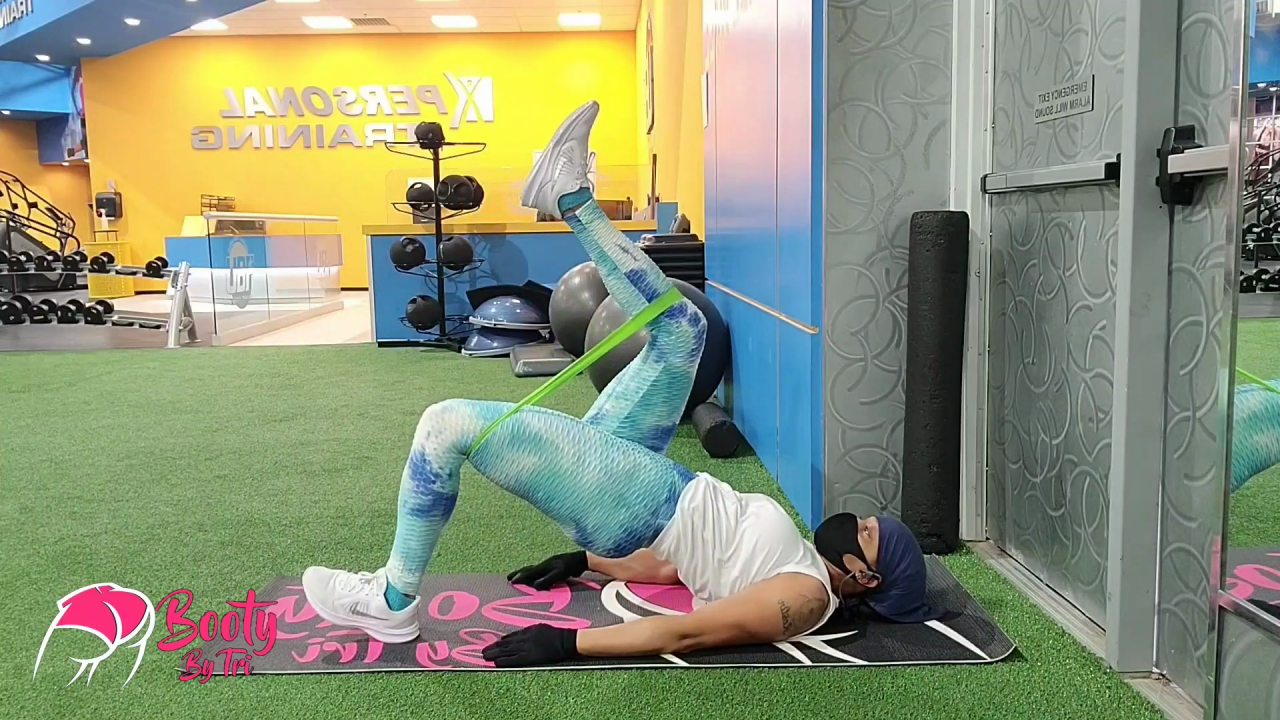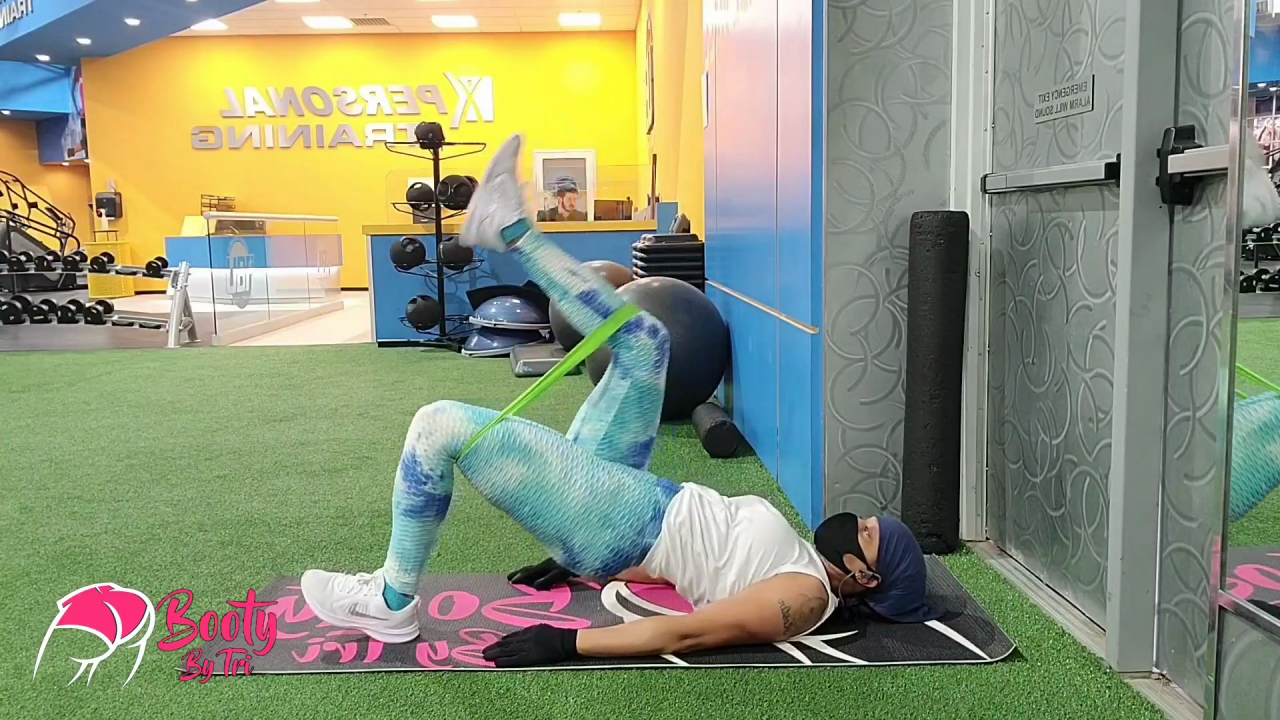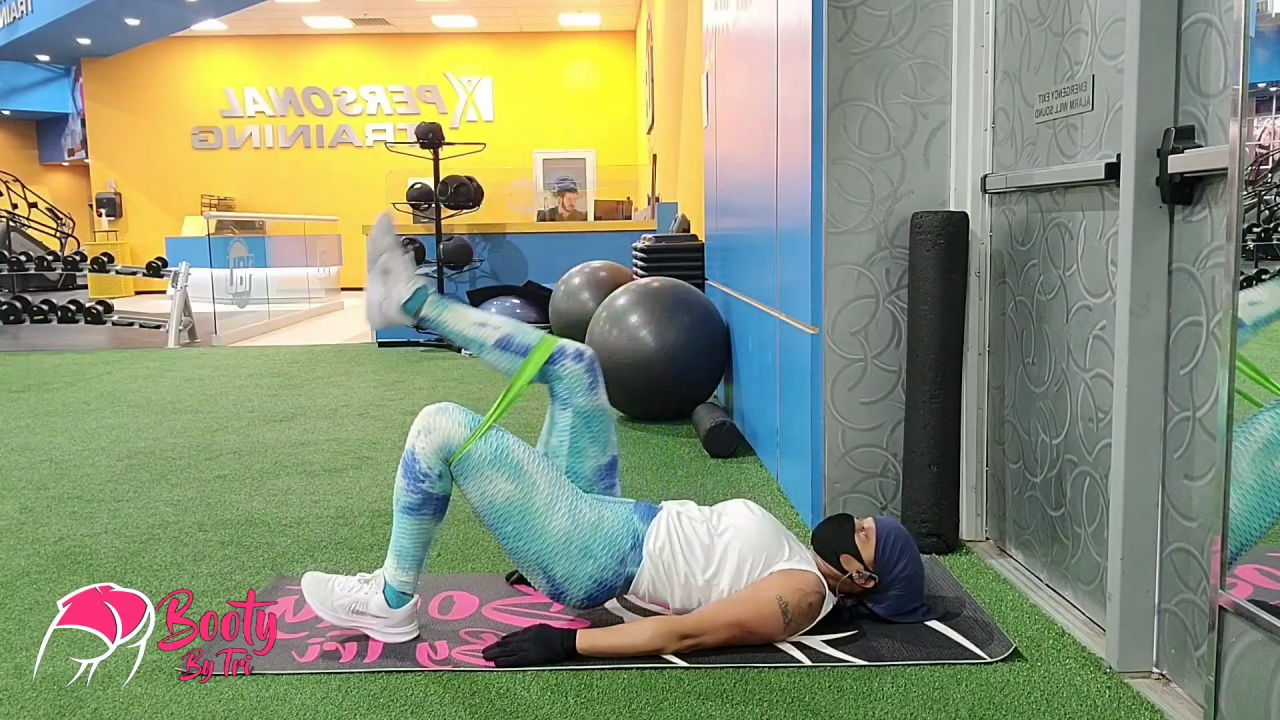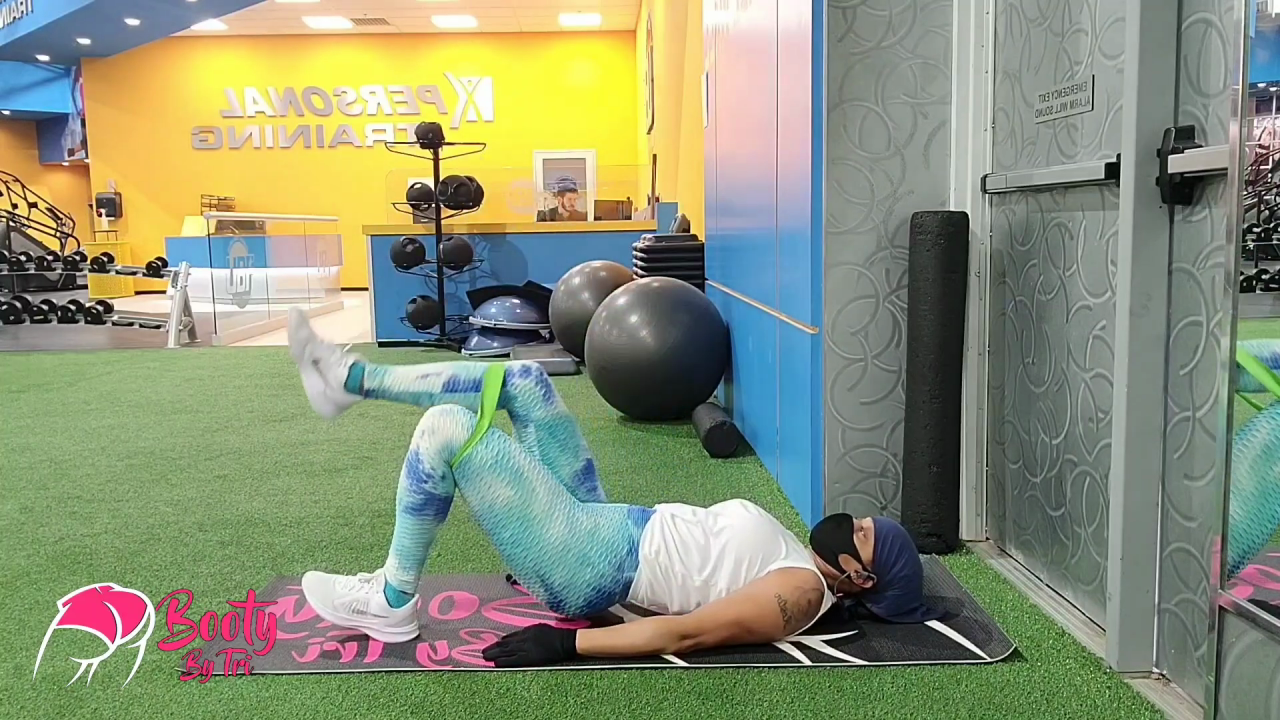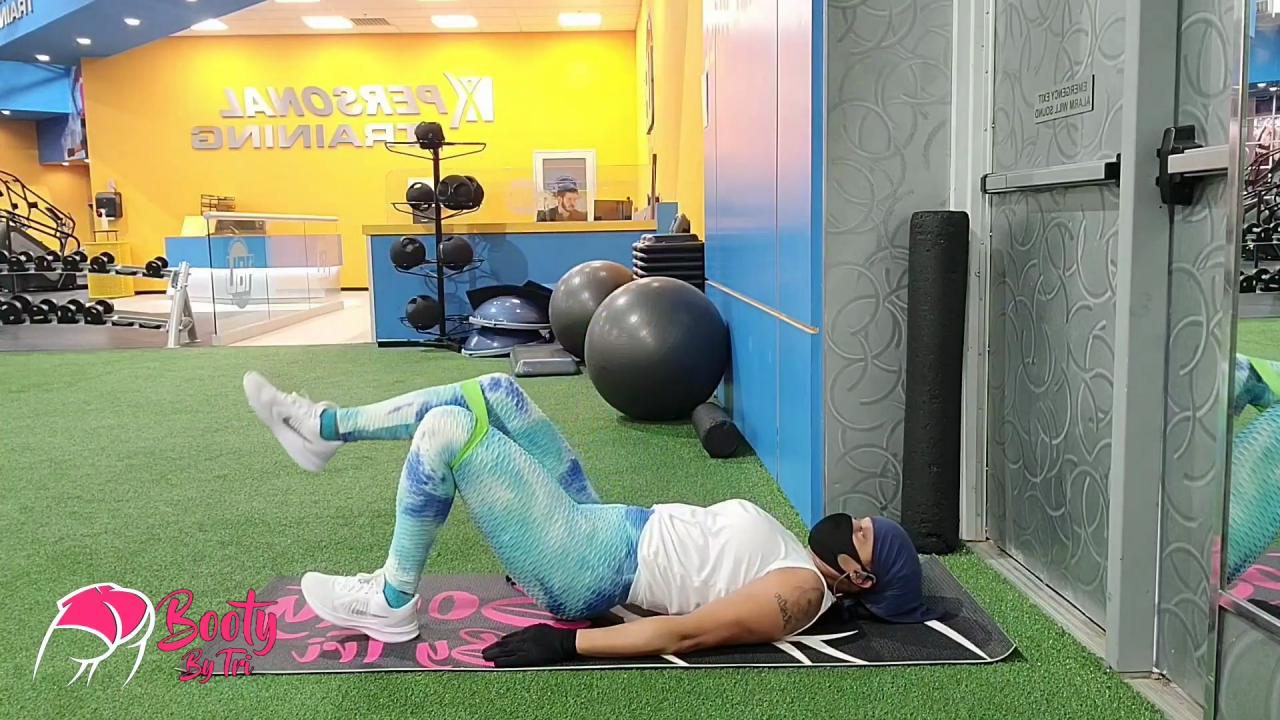
dt=0.4s
person 1, frame 1
left shoulder: (806, 598)
right shoulder: (799, 560)
left elbow: (683, 634)
left wrist: (568, 642)
right wrist: (584, 560)
left hip: (630, 500)
right hip: (635, 483)
left knee: (447, 424)
right knee: (681, 326)
left ankle: (392, 604)
right ankle: (569, 196)
person 1, frame 2
left shoulder: (804, 601)
right shoulder: (798, 559)
left elbow: (686, 633)
left wrist: (568, 644)
left hip: (612, 521)
right hip: (620, 499)
left knee: (438, 426)
right knee: (643, 338)
left ankle: (391, 607)
right ankle: (507, 227)
person 1, frame 3
left shoulder: (800, 598)
right shoulder: (794, 559)
left elbow: (686, 632)
left wrist: (569, 643)
left hip: (588, 558)
right hip: (607, 520)
left knee: (441, 426)
right knee: (572, 363)
left ankle: (389, 607)
right ankle: (408, 299)
person 1, frame 4
left shoulder: (798, 596)
right shoulder: (793, 555)
left elbow: (685, 632)
left wrist: (568, 642)
left hip: (583, 565)
right hip: (598, 526)
left knee: (445, 426)
right knee: (522, 380)
left ankle: (390, 606)
right ankle: (348, 378)
person 1, frame 5
left shoulder: (798, 594)
right shoulder: (789, 554)
left elbow: (683, 633)
left wrist: (567, 643)
left hip: (581, 564)
right hip: (596, 527)
left knee: (446, 429)
right knee: (493, 393)
left ankle: (390, 604)
right ankle: (324, 428)
